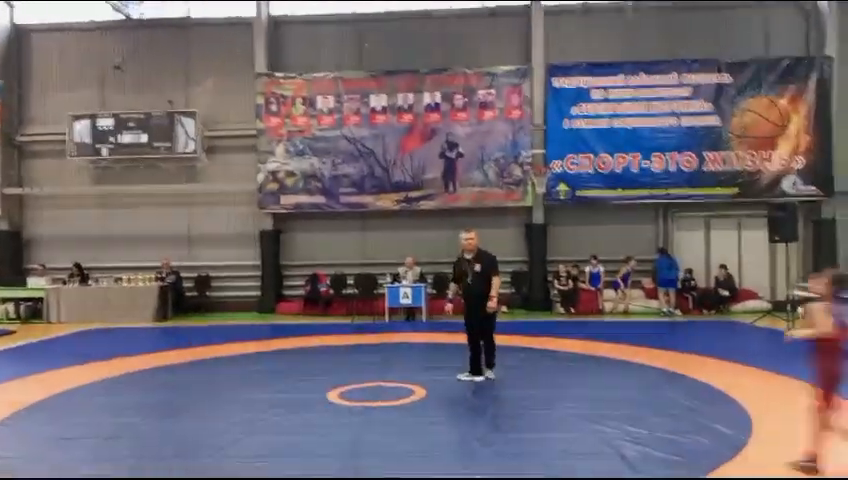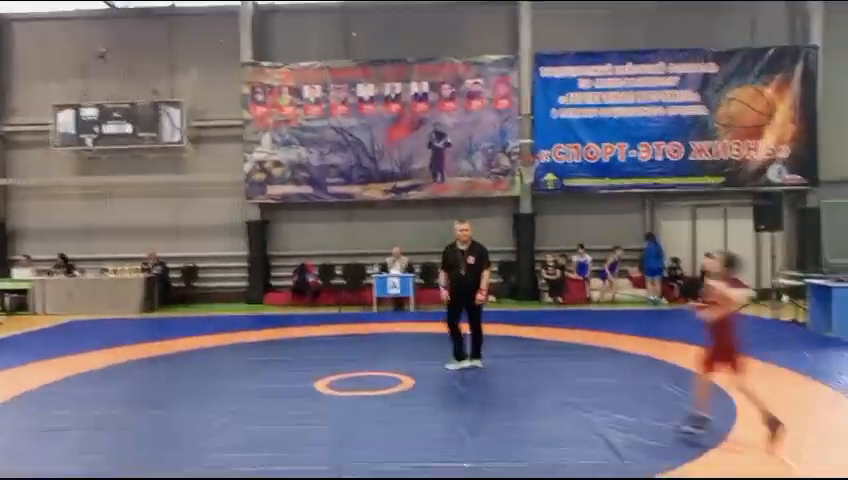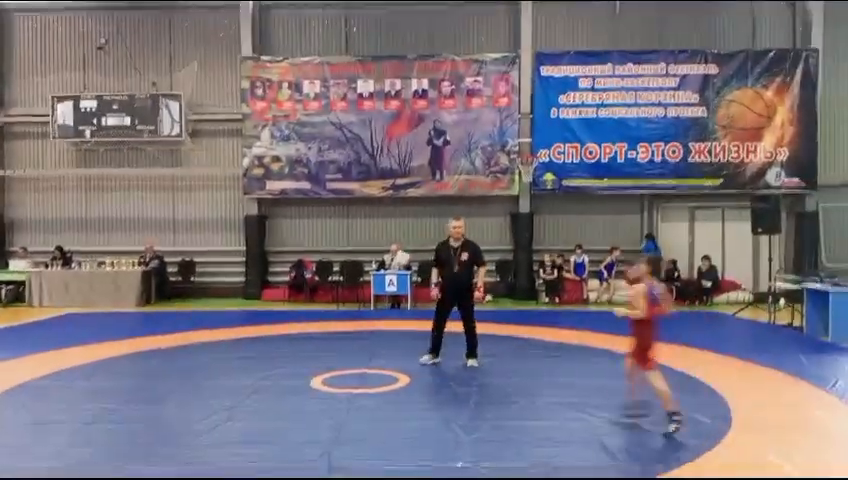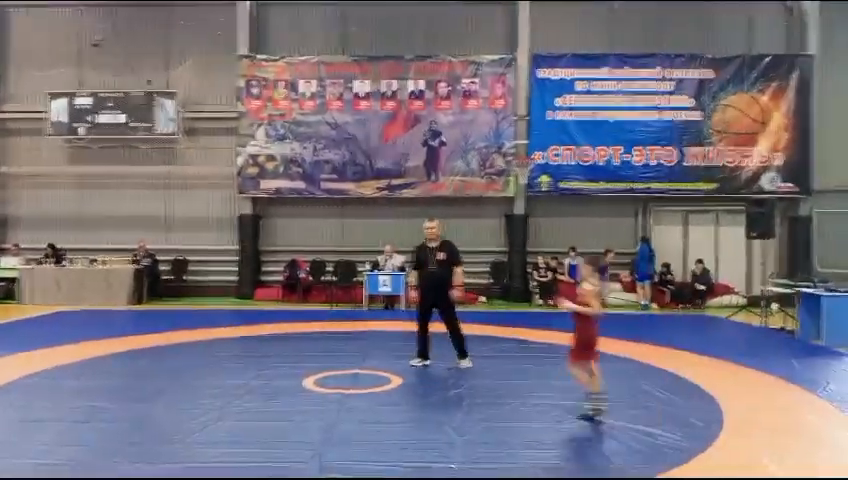
dt=0.3s
person 1, frame 1
left shoulder: (817, 307)
left elbow: (827, 329)
left wrist: (801, 333)
left hip: (826, 366)
left knee: (822, 414)
right knee: (820, 414)
right ankle: (810, 459)
person 1, frame 2
left shoulder: (715, 285)
right shoulder: (715, 284)
left elbow: (739, 299)
left wrist: (716, 314)
right wrist: (705, 307)
left hip: (720, 341)
right hip: (728, 339)
left knee: (703, 377)
right knee: (741, 383)
left ankle: (699, 420)
right ankle: (771, 421)
person 1, frame 3
left shoulder: (640, 288)
right shoulder: (659, 287)
left elbow: (642, 313)
right elbow: (668, 308)
left wrist: (624, 312)
left hip: (642, 336)
right hip: (649, 334)
left knee: (654, 377)
right knee: (630, 367)
left ankle: (674, 415)
right ankle: (634, 404)
person 1, frame 4
left shoulder: (587, 287)
right shoulder: (593, 285)
left elbow: (596, 310)
left wrist: (574, 307)
right wrist: (570, 304)
left hip: (584, 332)
right hip: (591, 331)
left knee: (574, 366)
right knee: (591, 368)
left ankle: (595, 395)
right ankle: (595, 408)
person 2, frame 1
left shoulder: (487, 257)
right shoulder: (459, 261)
left elbow: (496, 278)
right elbow: (455, 283)
left wrist: (493, 298)
right wrist: (450, 300)
left hip: (486, 304)
right hip: (470, 305)
left knee: (487, 337)
right knee: (473, 338)
left ankle: (489, 367)
right ankle: (475, 371)
person 2, frame 2
left shoulder: (479, 249)
right shoulder: (449, 250)
left elbow: (486, 271)
right elbow: (444, 271)
left wrist: (482, 291)
right wrist: (443, 288)
left hip: (473, 294)
right hip: (455, 294)
left knee: (475, 326)
right knee: (452, 324)
left ankle: (476, 357)
right ankle: (460, 358)
person 2, frame 3
left shoulder: (472, 247)
right shoulder: (441, 247)
left elbow: (481, 268)
right elbow: (436, 268)
left wrist: (479, 288)
right wrist: (435, 285)
left hip: (466, 292)
right hip: (446, 291)
left knee: (469, 325)
right knee: (438, 323)
left ankle: (472, 356)
right ankle: (433, 354)
person 2, frame 4
left shoulder: (449, 247)
right shoulder: (419, 249)
left elbow: (458, 268)
right elbow: (415, 270)
left wrist: (456, 287)
right wrist: (413, 288)
left hip: (444, 293)
right hip: (425, 293)
left knee: (452, 325)
right knee: (422, 325)
left ankle: (463, 356)
right ankle: (422, 357)
